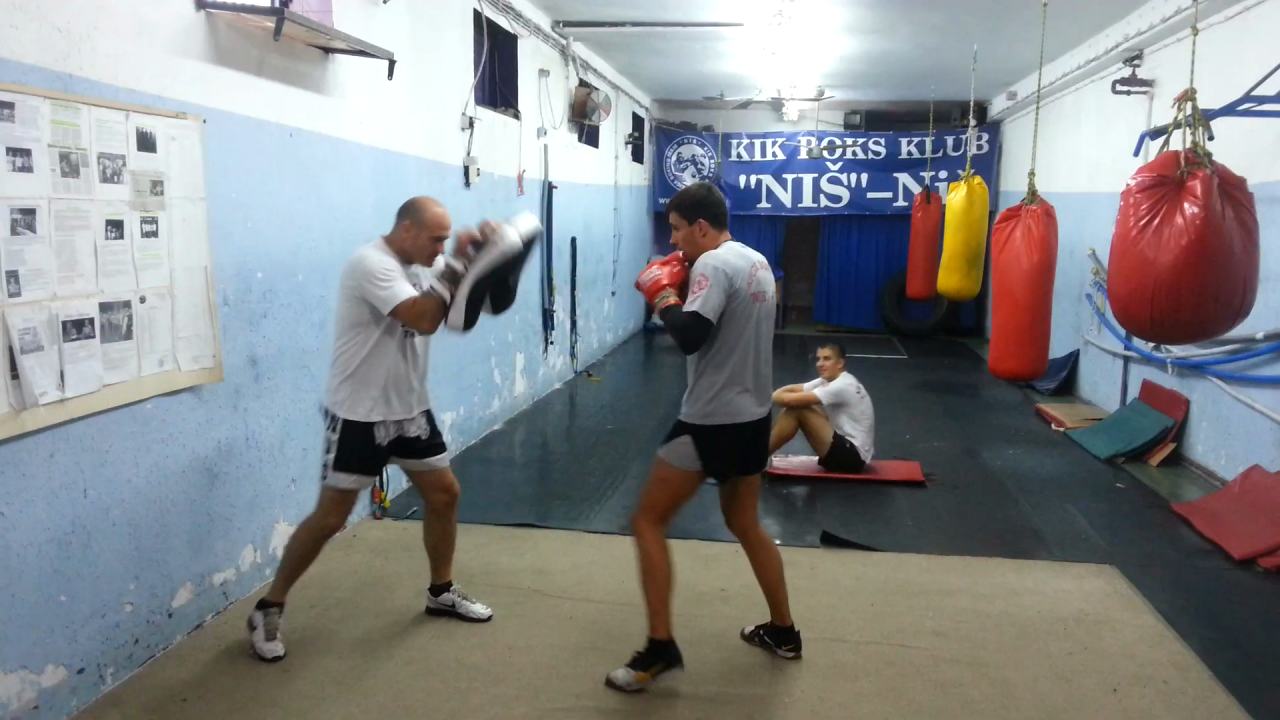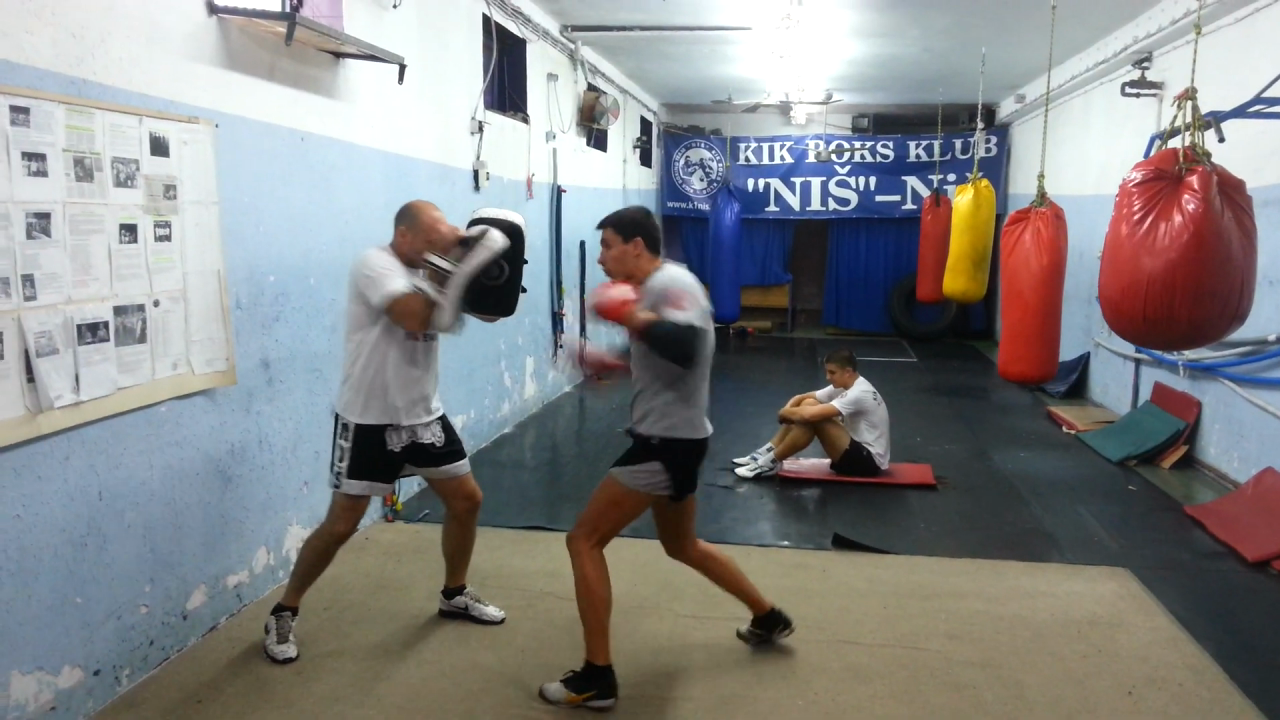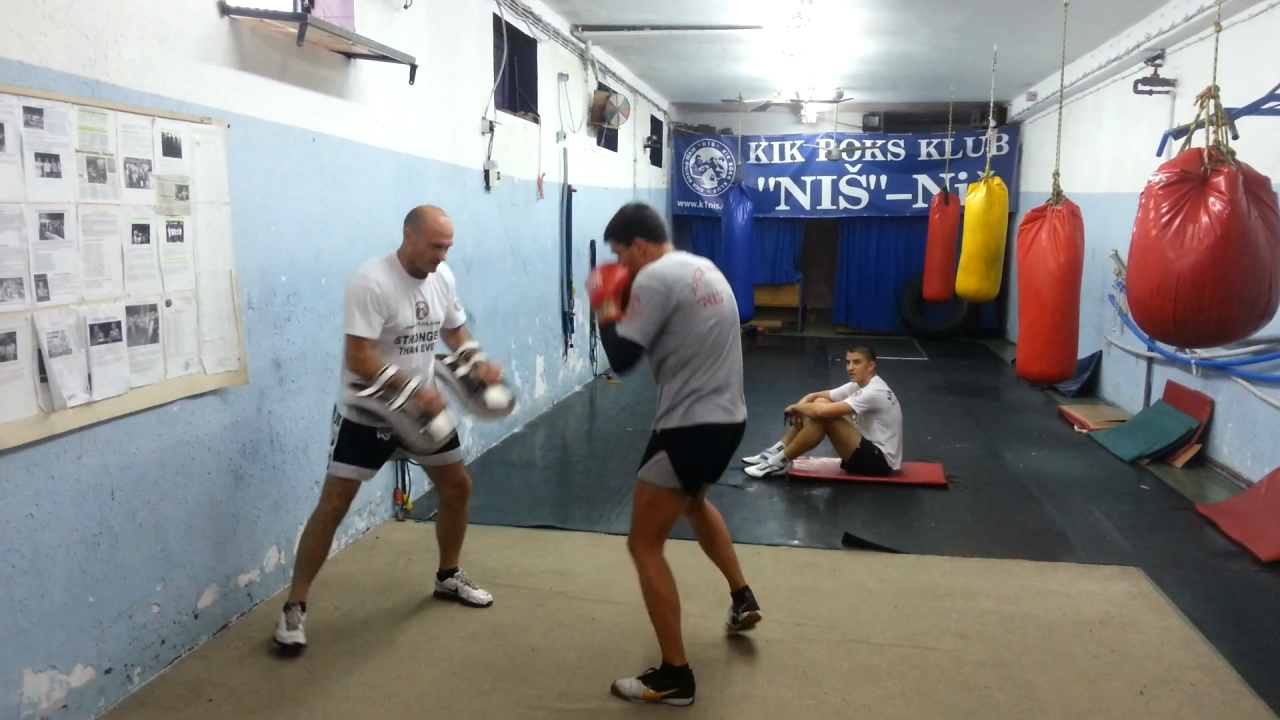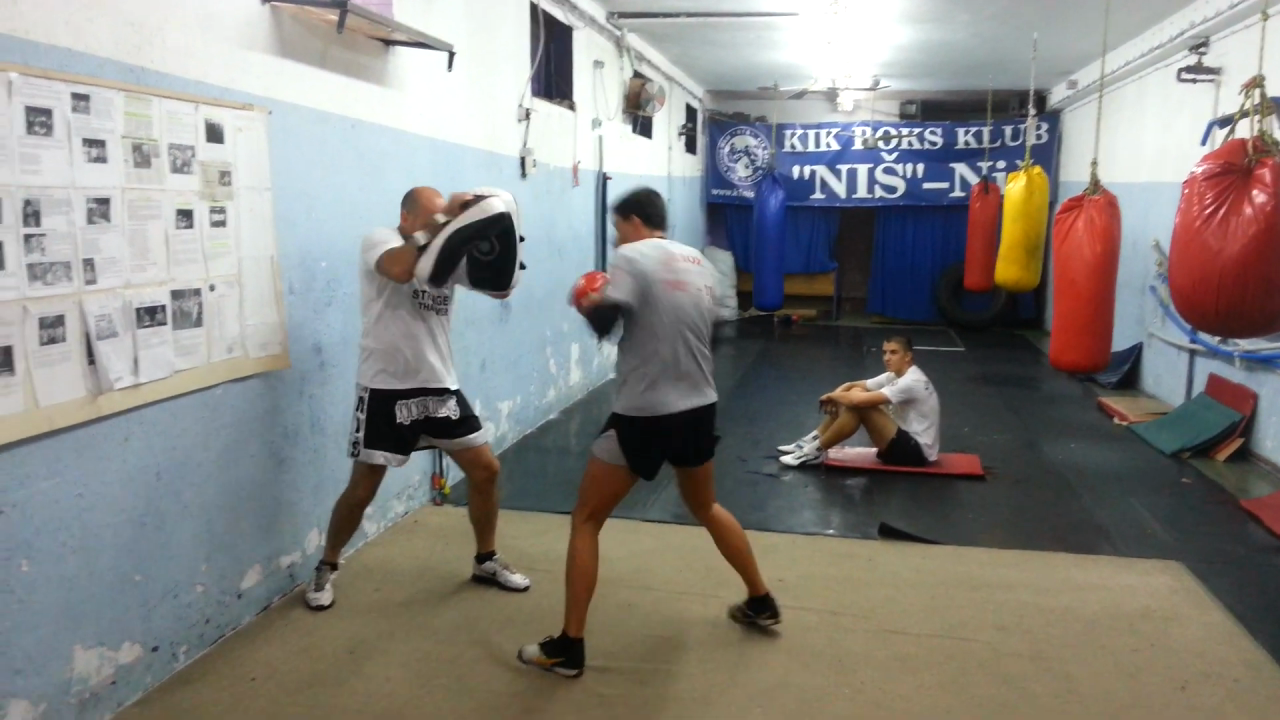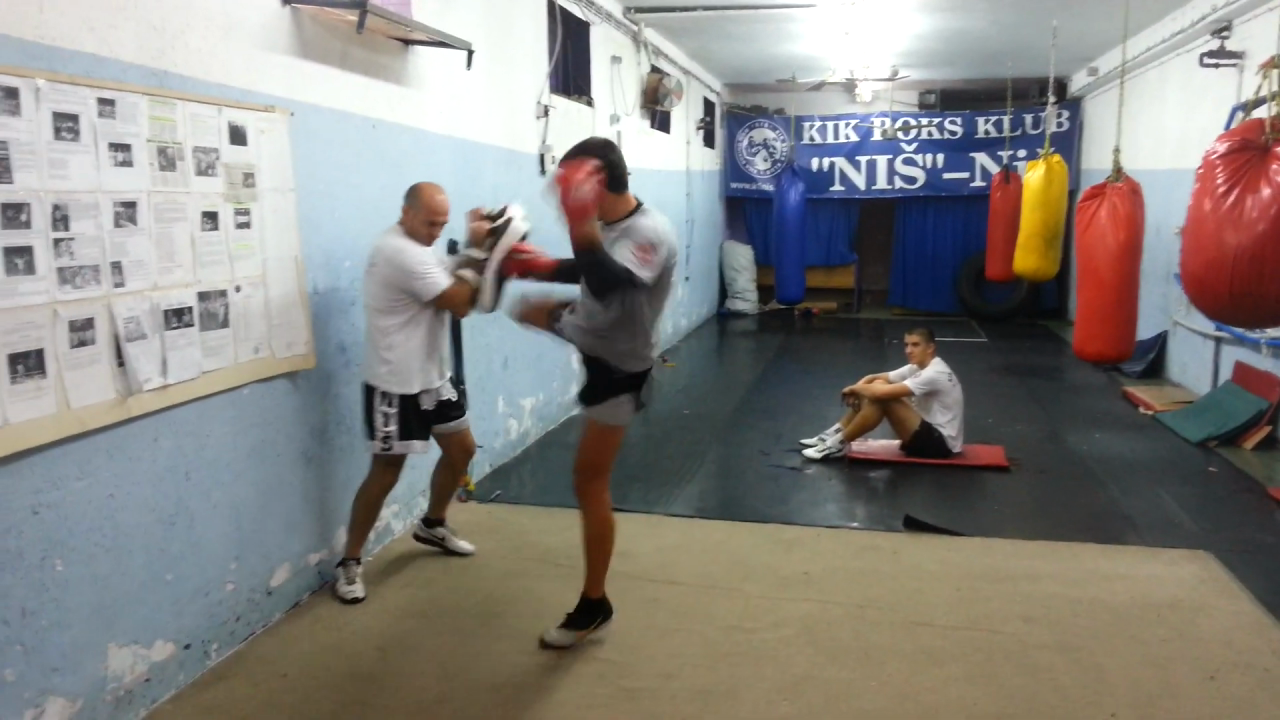
dt=1s
person 1, frame 1
left shoulder: (714, 264)
right shoulder: (755, 260)
left elbow: (691, 335)
left wrist: (661, 295)
right wrist: (684, 285)
left hip: (712, 421)
right hip: (753, 415)
left knee: (648, 523)
right knee: (745, 523)
left ankle: (660, 650)
right ankle: (783, 631)
person 1, frame 2
left shoulder: (671, 282)
right shoulder: (650, 288)
left elbow: (685, 351)
left wrist: (632, 318)
left hip: (669, 439)
right hip: (675, 436)
left knee: (583, 541)
right knee: (682, 545)
left ankle: (597, 676)
right ankle: (768, 618)
person 1, frame 3
left shoulder: (654, 278)
right shoulder: (703, 268)
left elbow: (622, 359)
left wrist: (607, 311)
right wrist: (629, 305)
left hip: (690, 426)
right hip: (729, 419)
left knee: (644, 546)
right knee: (694, 500)
left ankle: (674, 675)
right ankle: (742, 597)
person 1, frame 4
left shoulder: (632, 256)
right shoulder: (699, 264)
left elbow: (602, 314)
left wrist: (587, 301)
left hip: (644, 415)
right hip: (699, 408)
left knee: (586, 520)
right knee: (706, 508)
left ankle: (568, 645)
right ankle: (761, 601)
person 1, frame 5
left shoulder: (651, 234)
right shoulder: (613, 223)
left elbow: (607, 285)
left wrist: (581, 227)
right wrist: (547, 267)
left hip: (618, 365)
right hip: (589, 330)
left knee: (591, 488)
right knee: (532, 310)
left ankle: (593, 606)
person 2, frame 1
left shoulder: (417, 266)
right shoulder: (371, 264)
right elbow: (424, 320)
left wrist: (482, 255)
right wrist: (458, 264)
left hip: (409, 406)
right hip: (358, 413)
left knee: (445, 493)
right knee: (330, 516)
left ankle: (441, 591)
right ankle: (269, 609)
person 2, frame 2
right shoulder: (373, 265)
right elbow: (413, 319)
right wrist: (444, 259)
left hip: (423, 413)
right hip: (369, 419)
left knee: (467, 499)
right knee: (341, 524)
left ankle: (455, 594)
right ankle: (284, 613)
person 2, frame 3
left shoulder: (442, 277)
right shoulder: (371, 282)
left elbow: (455, 331)
right elbow: (357, 359)
left wrist: (478, 365)
right wrist: (412, 393)
left hip: (423, 407)
right hip: (366, 413)
left knee: (458, 487)
right knee: (333, 506)
left ankle: (449, 577)
right ankle: (294, 607)
person 2, frame 4
right shoulder: (379, 240)
right elbow: (401, 270)
right wrist: (443, 220)
left hip: (441, 387)
right hip: (386, 390)
left knee: (486, 470)
right knee: (361, 490)
left ankle: (486, 561)
right ankle: (326, 567)
person 2, frame 5
left shoulder: (416, 246)
right shoulder: (400, 253)
left elbow: (450, 287)
right elbow: (460, 302)
left wrist: (473, 249)
right wrist: (478, 250)
left hip: (432, 375)
right hip: (397, 385)
left knee: (462, 448)
right knee: (384, 476)
left ankle: (432, 525)
right ankle: (349, 563)
